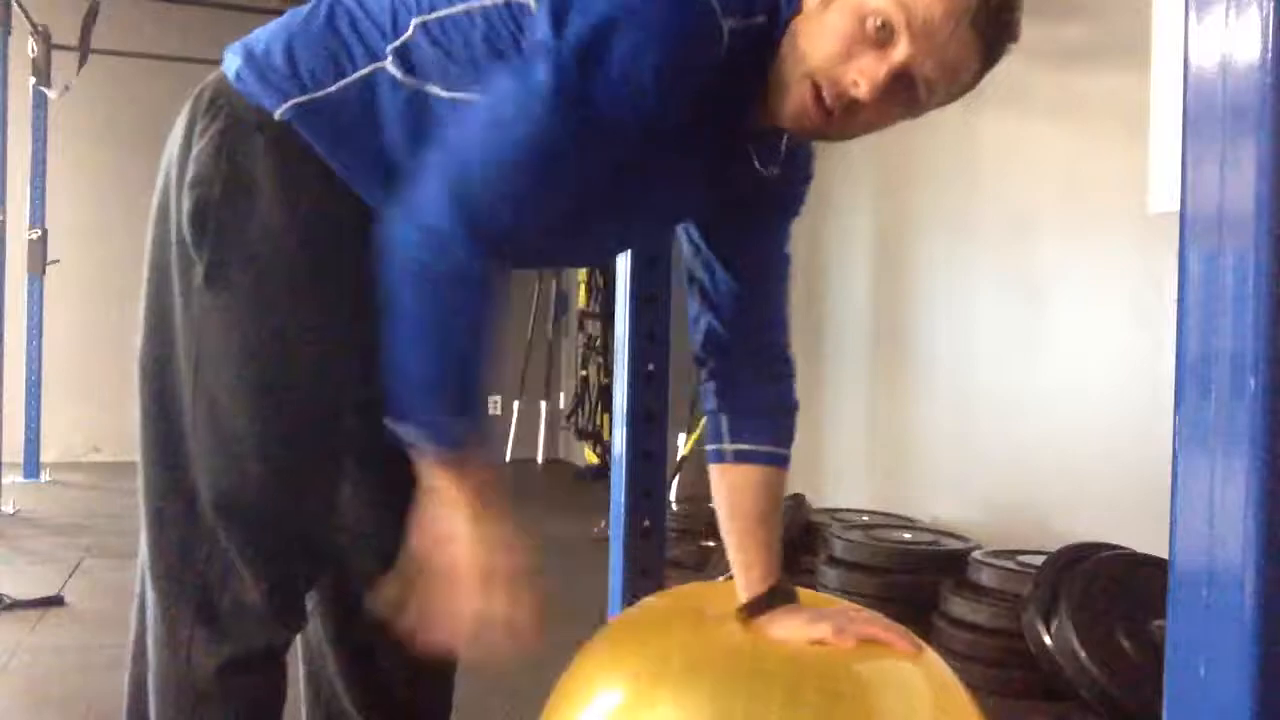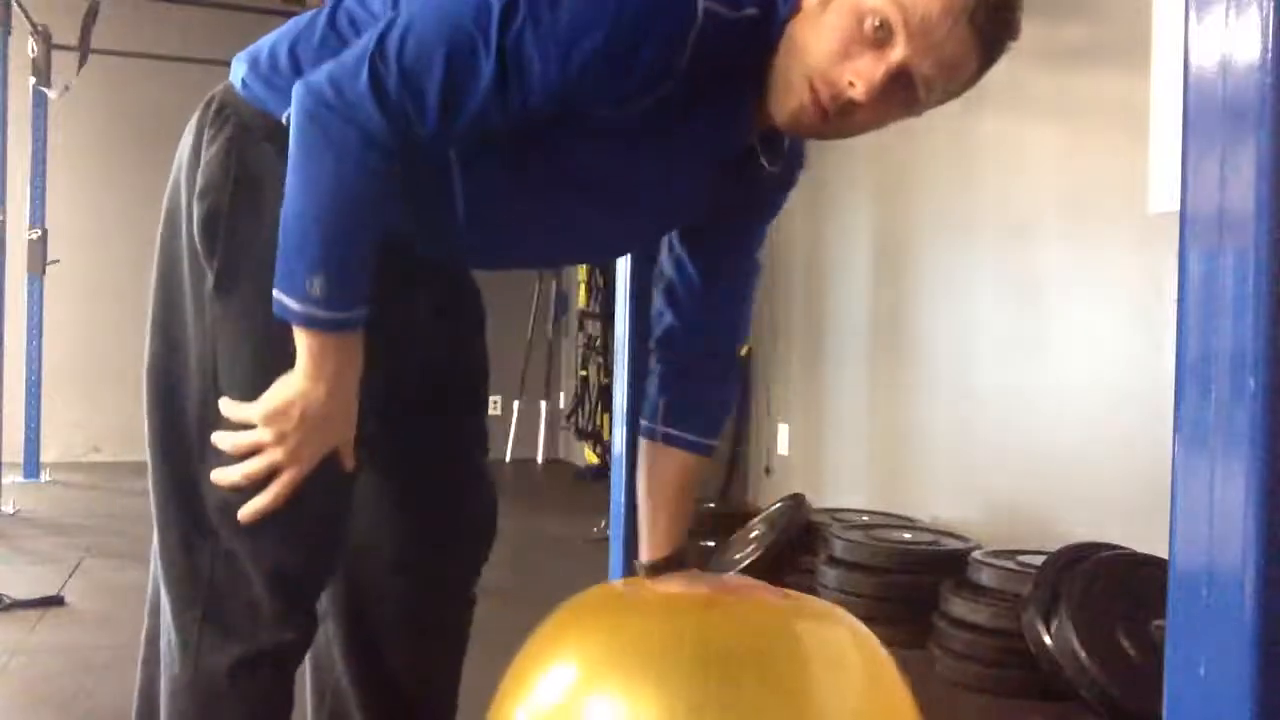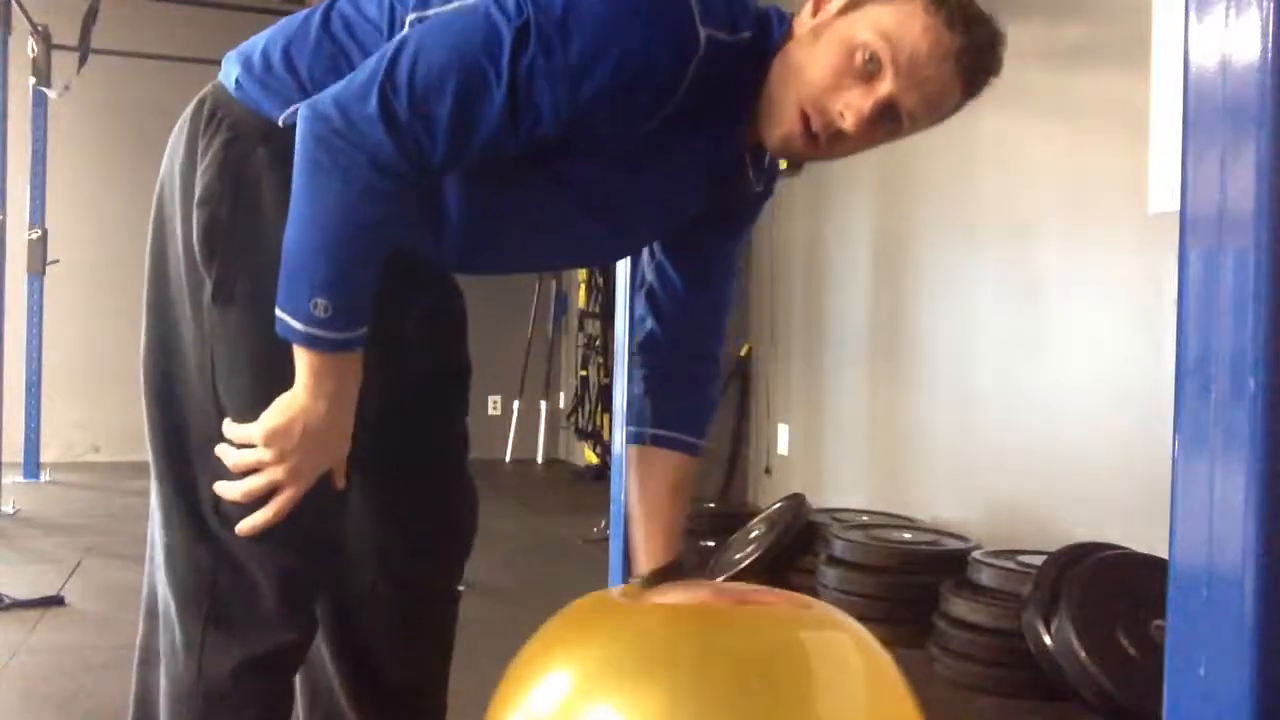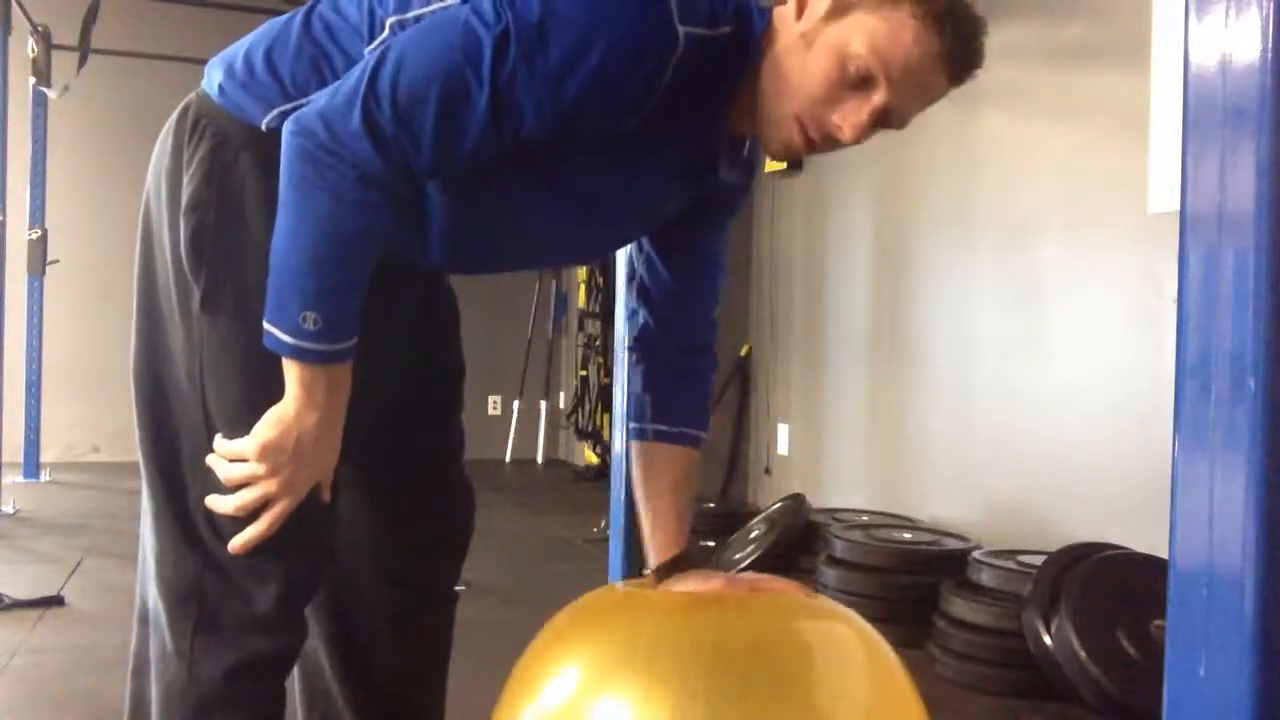
dt=0.4s
person 1, frame 1
left shoulder: (770, 158)
left elbow: (744, 355)
right elbow: (449, 224)
left wrist: (763, 598)
right wrist: (457, 488)
left hip: (397, 220)
right hip: (272, 153)
left knee: (403, 555)
right knee: (244, 556)
person 1, frame 2
left shoulder: (762, 159)
left elbow: (697, 348)
right elbow: (348, 104)
left wrist: (659, 568)
right wrist: (328, 372)
left hip: (408, 241)
right hip: (279, 159)
left knee: (429, 544)
right knee: (258, 565)
person 1, frame 3
left shoulder: (738, 170)
left elbow: (677, 355)
right elbow: (357, 131)
left wrist: (655, 576)
right wrist: (325, 391)
left hip: (393, 241)
right hip: (269, 160)
left knee: (413, 544)
right knee: (253, 560)
person 1, frame 4
left shoulder: (722, 160)
left elbow: (673, 342)
right elbow: (342, 143)
left wrist: (668, 567)
right wrist: (315, 404)
left hip: (385, 247)
right hip: (254, 167)
left knee: (410, 544)
right knee: (247, 563)
